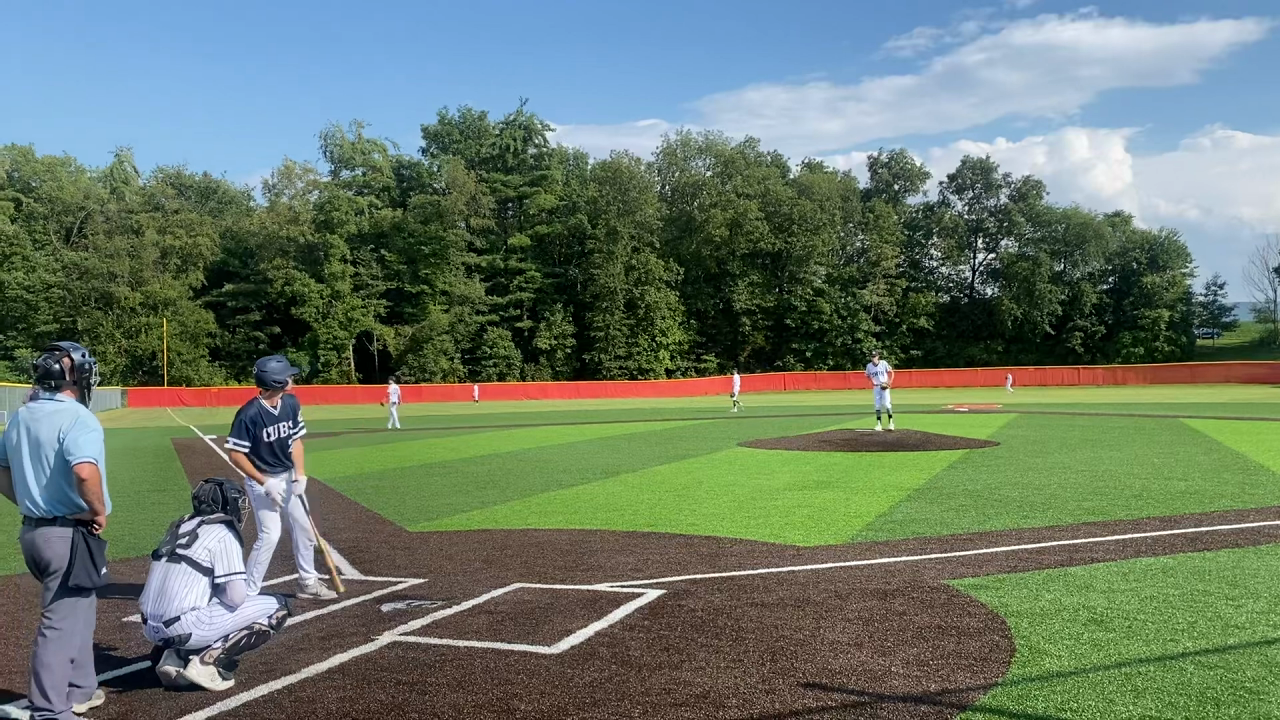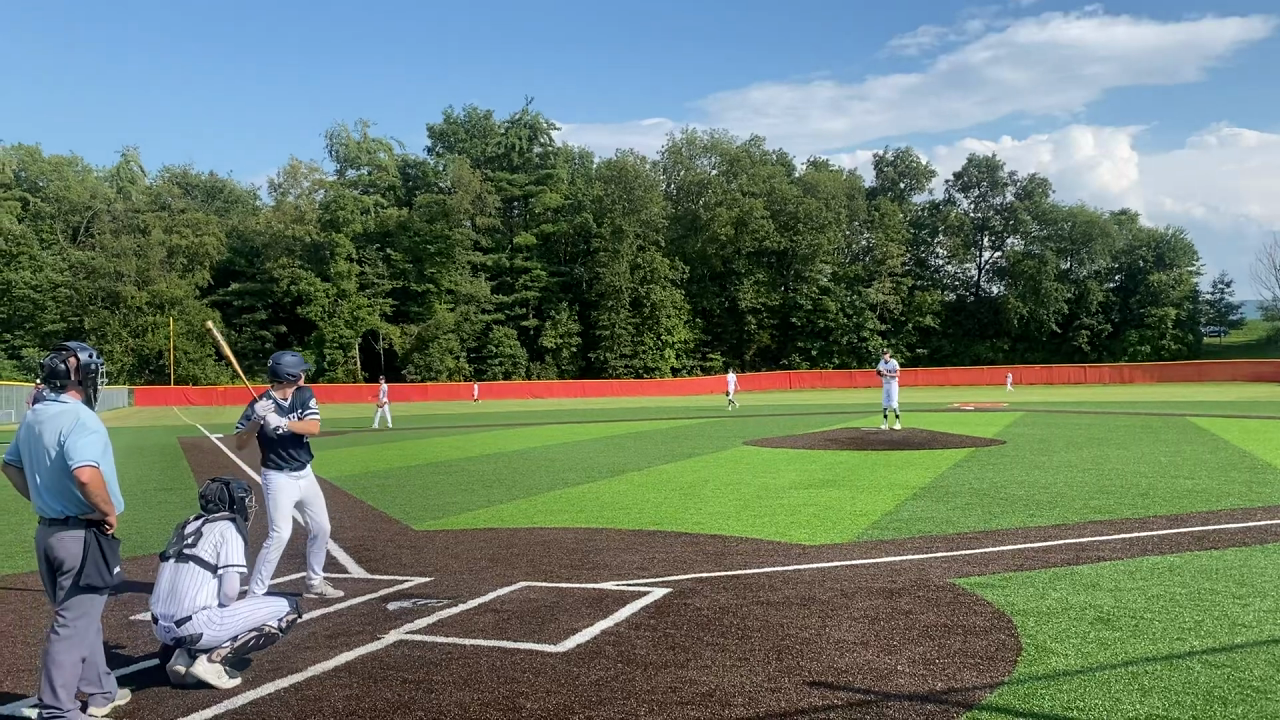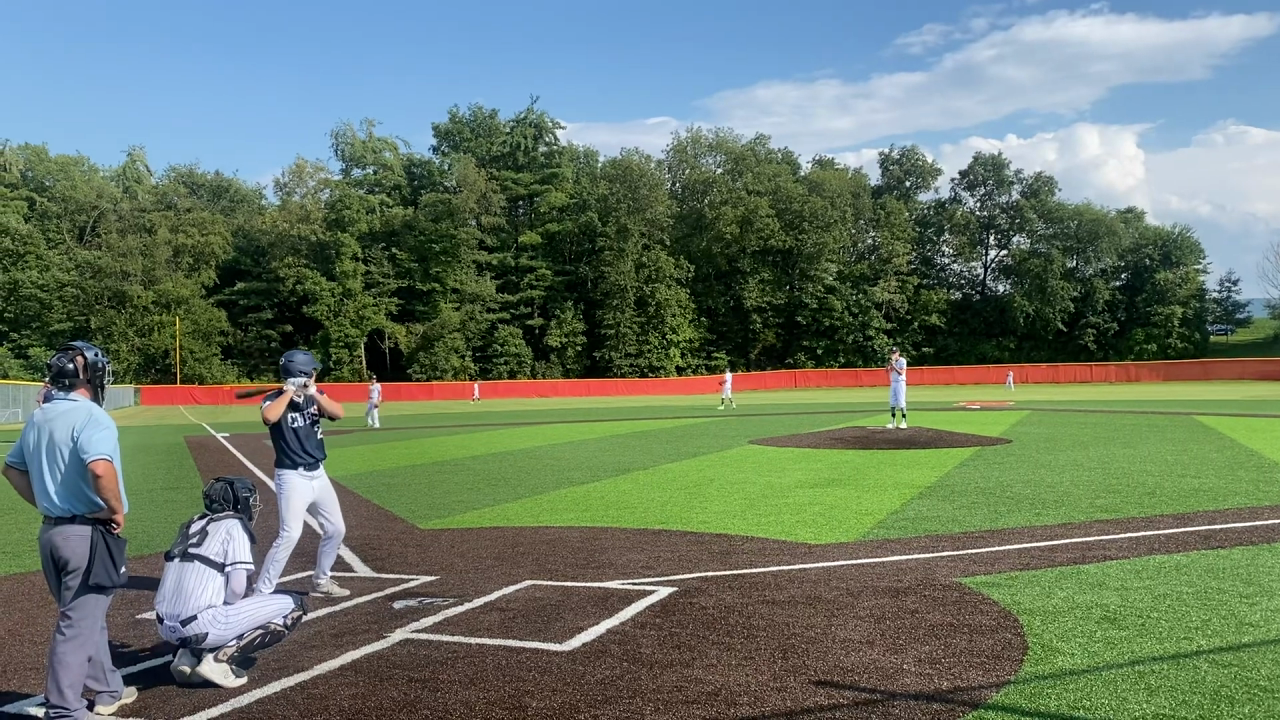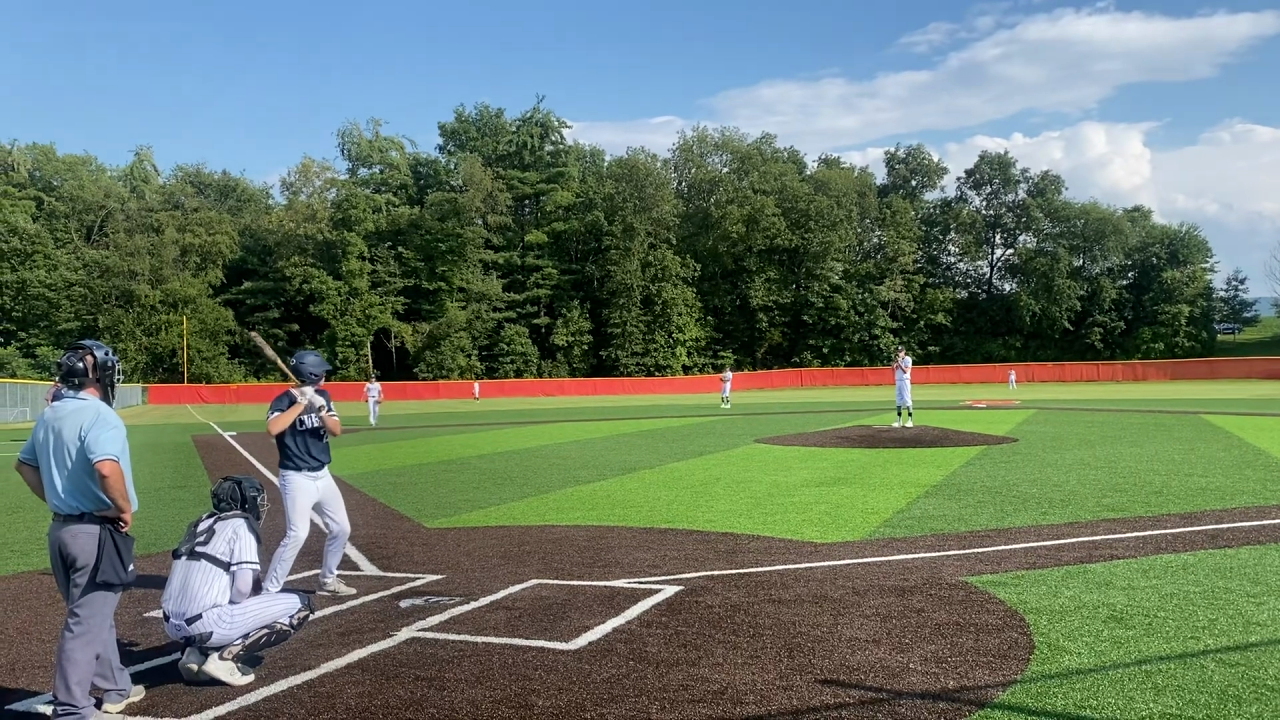
dt=0.5s
person 1, frame 1
right shoulder: (78, 418)
right elbow: (85, 472)
right wrist: (99, 512)
left hip: (31, 531)
right hip: (70, 535)
left knee: (73, 611)
right knee: (61, 625)
left ankle: (79, 689)
person 1, frame 2
left shoulder: (33, 417)
right shoulder: (80, 418)
right elbow: (86, 475)
right wrist: (108, 512)
left hip: (47, 530)
right hip: (82, 535)
left knee: (81, 617)
right knee: (73, 624)
person 1, frame 3
left shoulder: (38, 418)
right shoulder: (91, 416)
right elbow: (100, 469)
right wrist: (117, 511)
left hip: (51, 531)
right hip: (88, 534)
left knee: (86, 615)
right knee: (78, 623)
person 1, frame 4
left shoulder: (49, 416)
right shoulder: (99, 415)
left elbow: (25, 465)
right elbow: (106, 468)
right wrist: (124, 509)
left hip: (61, 528)
right hip: (96, 532)
left knee: (95, 613)
right knee: (86, 621)
left ankle: (115, 688)
person 2, frame 1
left shoulder: (291, 402)
right shoulder: (249, 413)
left elbow: (296, 440)
right elbow: (235, 455)
left wrist: (299, 475)
right wrist: (264, 483)
left hip: (288, 477)
right hip: (262, 482)
left knee: (304, 528)
right knee: (269, 536)
left ankle: (308, 583)
right ankle: (247, 595)
person 2, frame 2
left shoulder: (305, 394)
right shoulder: (259, 404)
left elbow: (314, 427)
right elbow: (240, 444)
left wrist: (283, 421)
right wrist: (259, 421)
left hip: (305, 474)
right hip: (278, 478)
left knee: (321, 528)
right knee: (279, 535)
left ankle: (315, 583)
right ankle: (254, 595)
person 2, frame 3
left shoulder: (314, 394)
right shoulder: (276, 398)
left elbow: (339, 413)
right elbow: (269, 416)
left wrist: (311, 392)
right wrist: (290, 390)
left hip: (318, 475)
right hip: (292, 478)
left knee: (335, 529)
right knee: (289, 535)
left ankle: (321, 582)
right ankle: (262, 593)
person 2, frame 4
left shoulder: (322, 396)
right shoulder: (284, 401)
left elbow: (336, 430)
right elbow: (272, 429)
left wrist: (321, 409)
right wrist: (301, 402)
left hip: (323, 475)
right hip: (296, 479)
left knee: (341, 529)
right knee: (297, 534)
left ankle: (328, 581)
right ankle: (268, 592)
person 3, frame 1
left shoulder: (181, 526)
right shoulder: (223, 533)
right elbow: (236, 597)
right wrist: (218, 591)
left hip: (152, 627)
right hip: (183, 627)
right knee: (277, 607)
left ankle: (175, 657)
right ankle: (206, 662)
person 3, frame 2
left shoulder: (188, 526)
right shoulder: (228, 527)
right elbow: (230, 591)
right wrist: (223, 613)
left hip: (161, 627)
right hip: (194, 626)
right knee: (288, 609)
left ankle: (184, 656)
right ankle: (213, 660)
person 3, frame 3
left shoulder: (193, 525)
right shoulder: (234, 525)
right elbow: (237, 588)
right wrist: (226, 614)
left hip: (165, 626)
right hip: (199, 624)
right knee: (293, 606)
left ankle: (189, 656)
right ankle: (220, 660)
person 3, frame 4
left shoulder: (200, 524)
right shoulder: (242, 525)
right elbow: (242, 588)
left hip: (172, 625)
right hip: (206, 623)
right knee: (300, 605)
left ankle: (197, 653)
right ankle: (226, 657)
